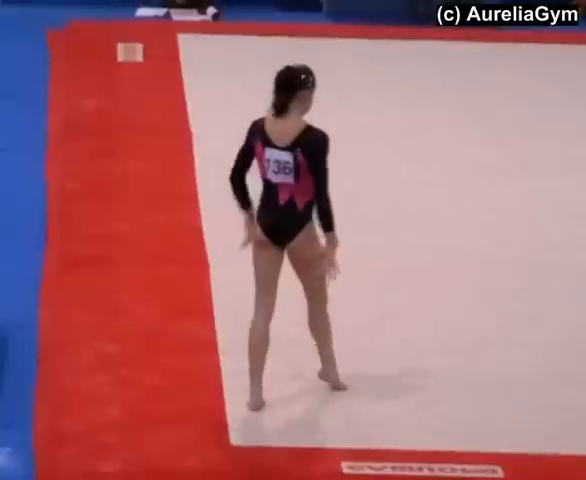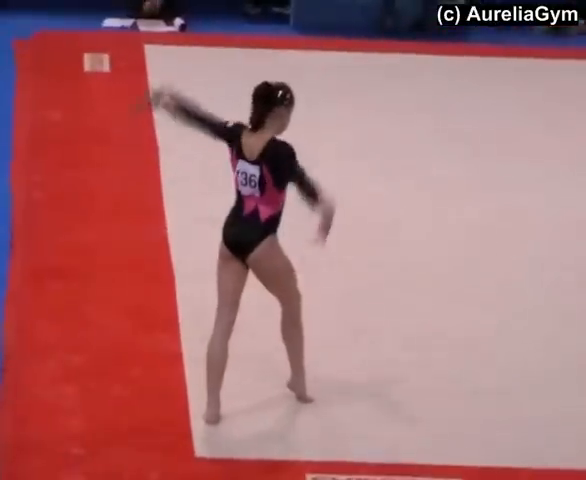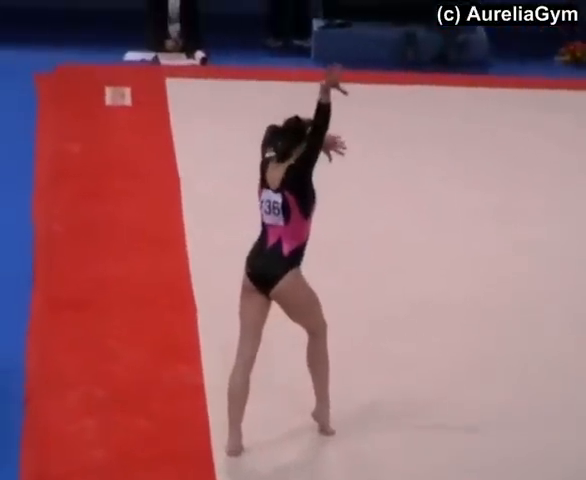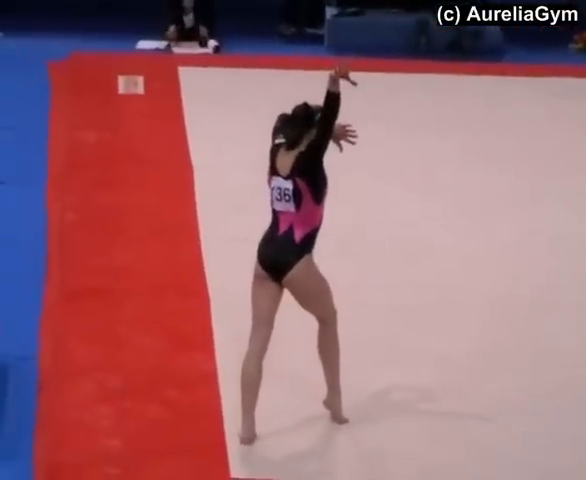
dt=1s
person 1, frame 1
left shoulder: (257, 129)
right shoulder: (315, 138)
left elbow: (236, 177)
right elbow: (321, 192)
left wrist: (249, 214)
right wrist: (330, 239)
left hip: (266, 223)
right hip: (298, 227)
left knee: (262, 309)
right knee: (317, 301)
left ankle: (255, 391)
right ankle: (330, 370)
person 1, frame 2
left shoulder: (235, 135)
right shoulder: (281, 151)
left elbow: (202, 120)
right elbow: (299, 178)
left wrist: (168, 100)
right wrist: (322, 203)
left hip: (231, 235)
right hip: (259, 240)
left knee: (223, 322)
right knee: (291, 303)
left ankle: (212, 405)
right ankle: (299, 382)
person 1, frame 3
left shoulder: (267, 166)
right shoulder: (298, 174)
left elbow: (274, 133)
right elbow: (317, 137)
left wrist: (319, 140)
right wrist: (326, 93)
left hip: (255, 267)
right hip: (282, 273)
left knee: (245, 353)
right knee: (317, 330)
left ankle: (234, 437)
right ankle: (322, 411)
person 1, frame 4
left shoulder: (277, 154)
right shoulder: (309, 161)
left elbow: (288, 125)
right elbow: (325, 125)
left wrist: (330, 131)
right wrist: (334, 85)
left hip: (266, 254)
right hip: (294, 259)
left knee: (257, 340)
right knee: (328, 319)
left ankle: (247, 425)
right ankle: (334, 399)
